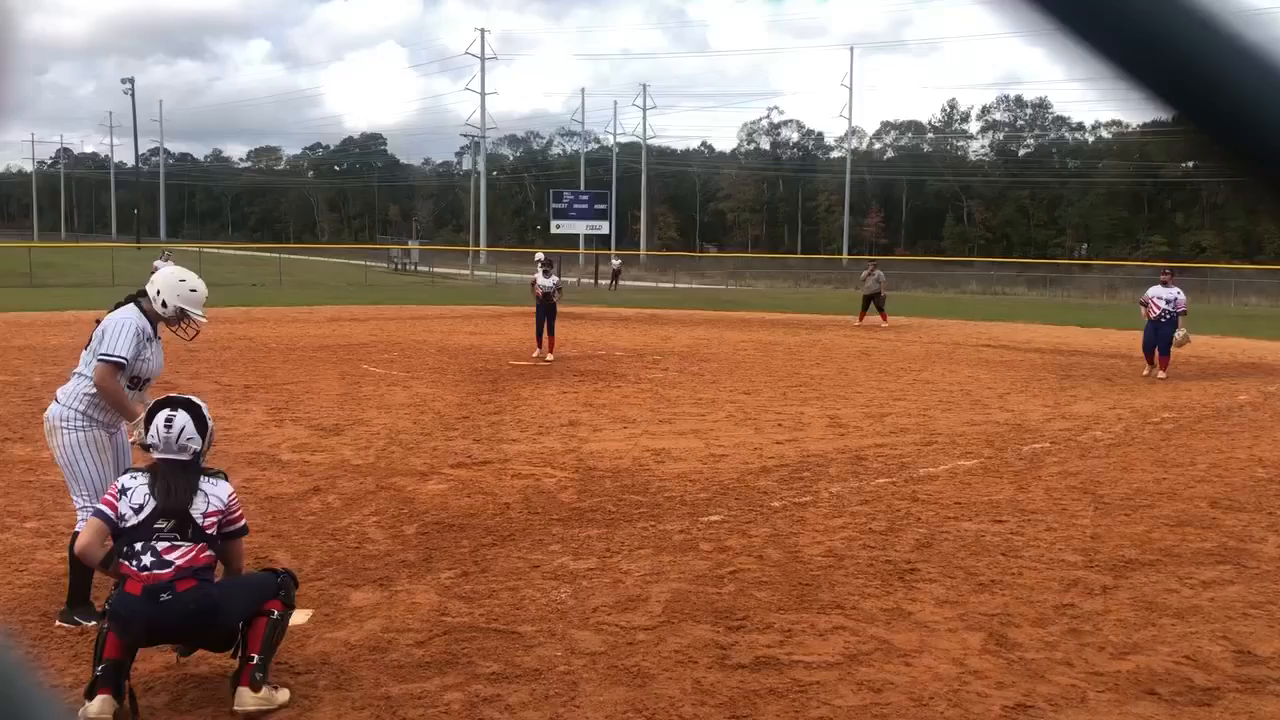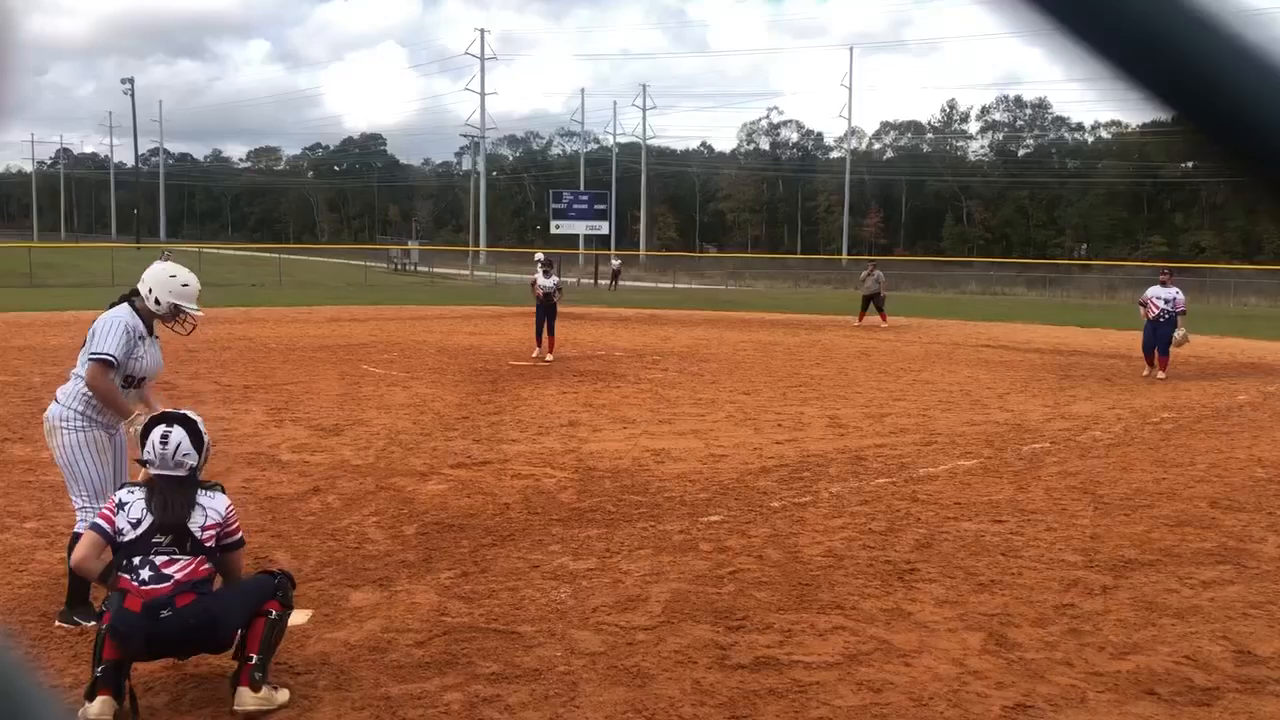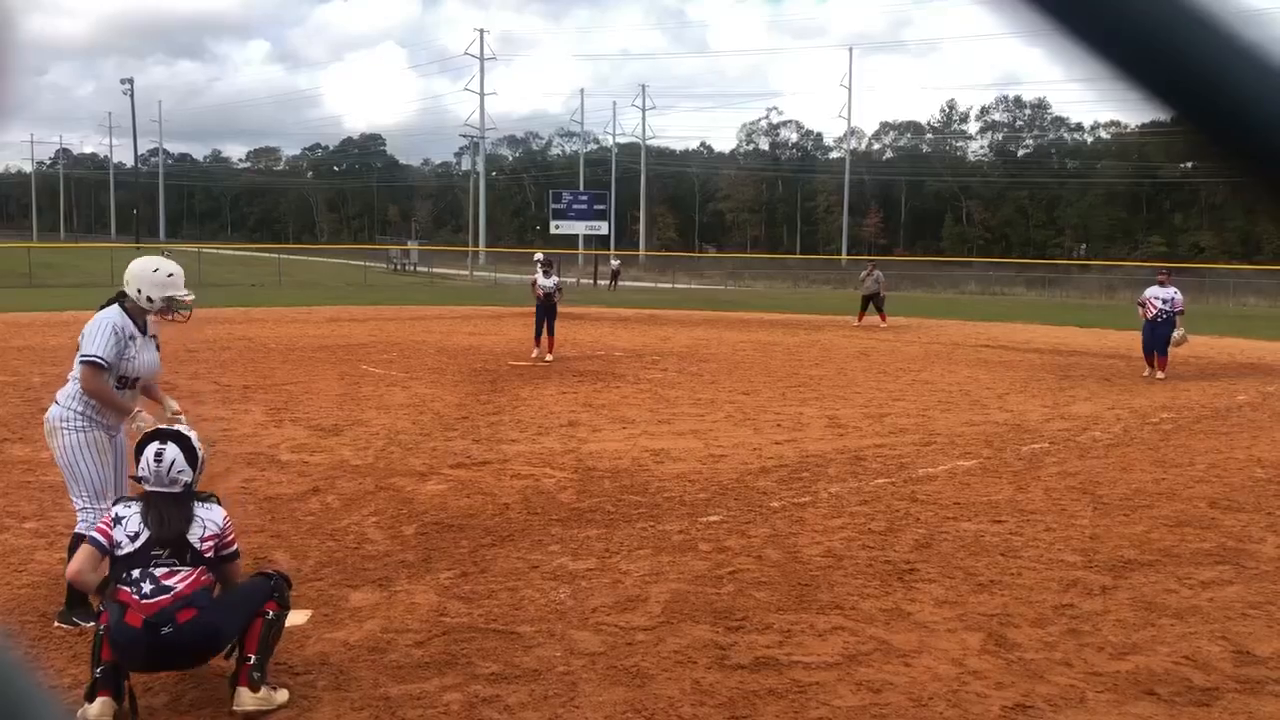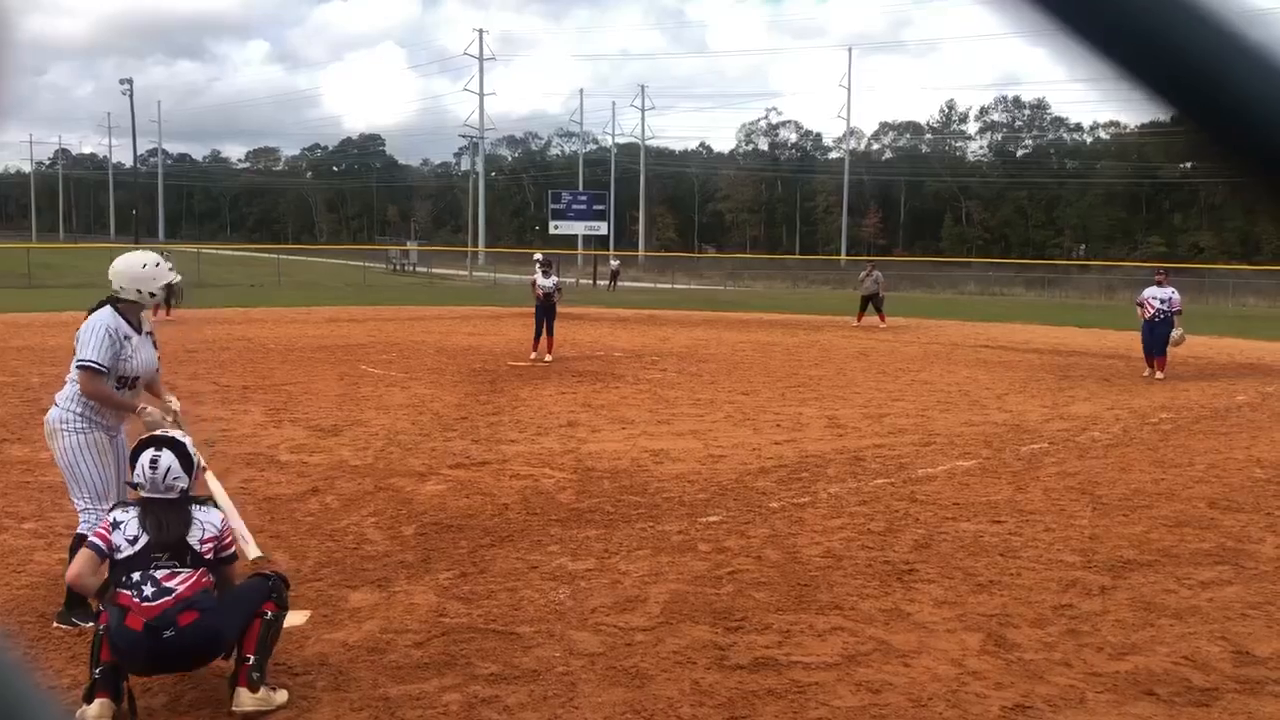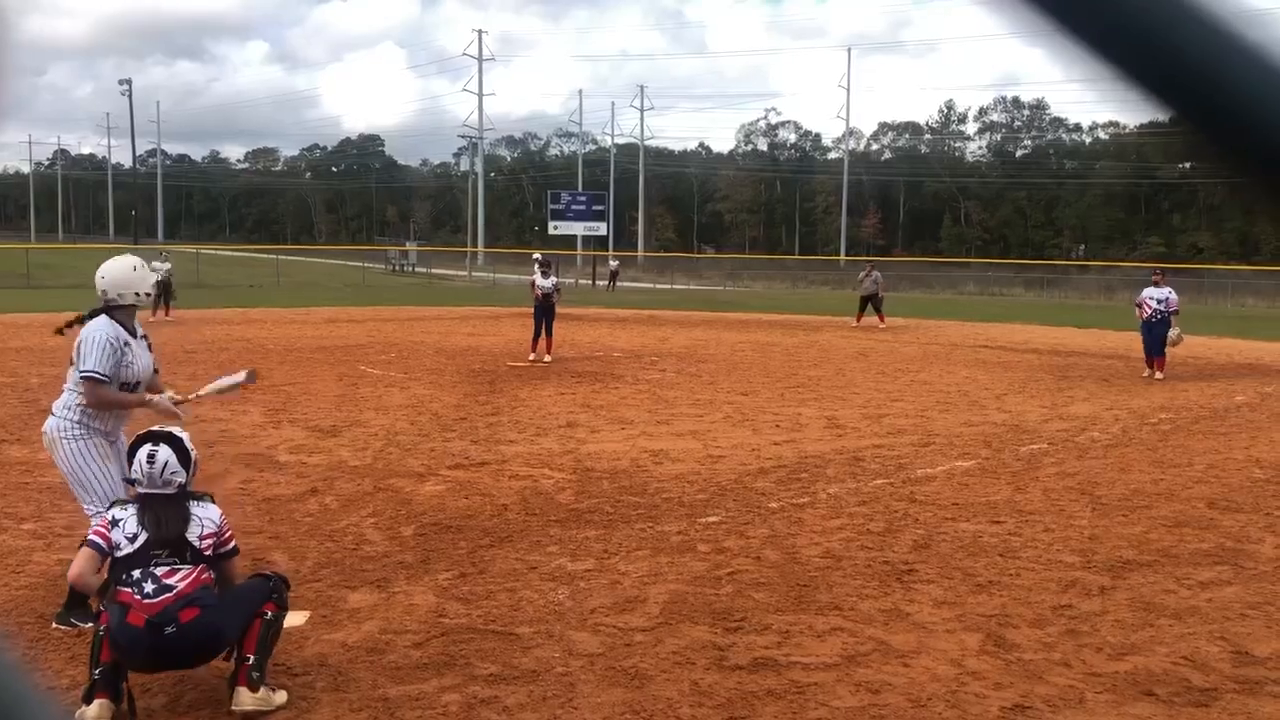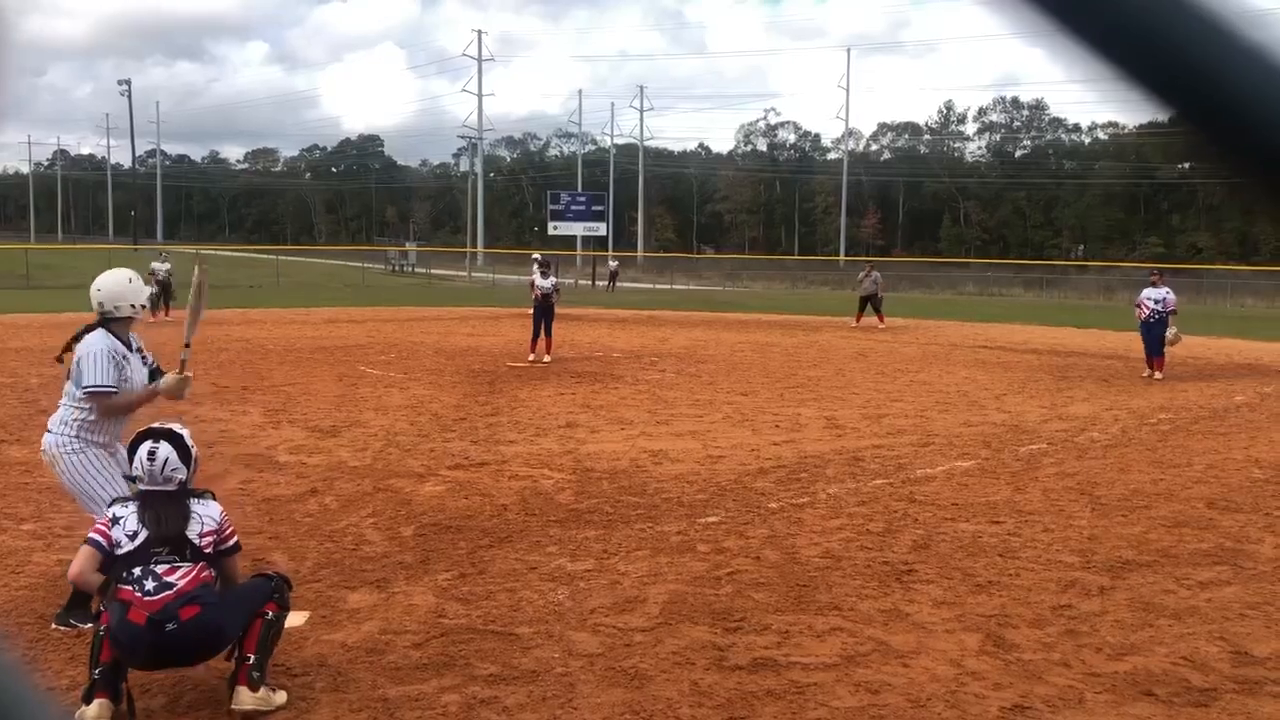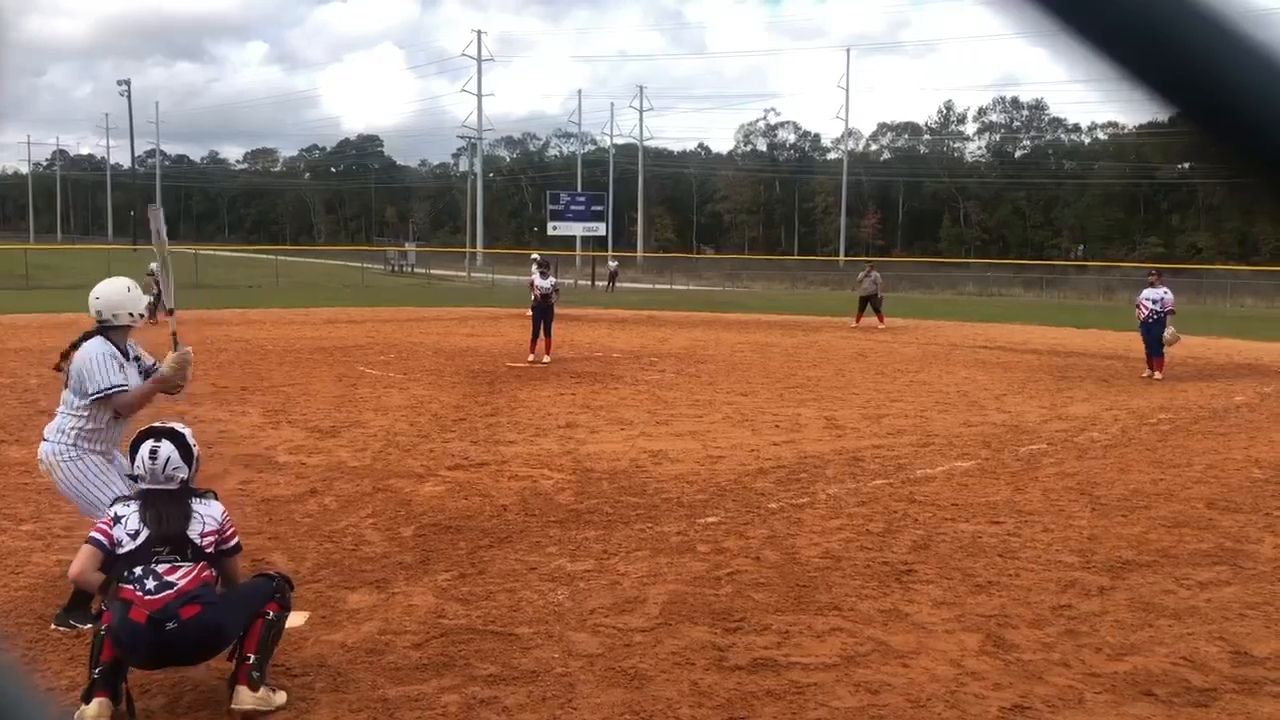
dt=0.1s
person 1, frame 1
left shoulder: (148, 326)
right shoulder: (127, 323)
right elbow: (104, 379)
right wrist: (138, 418)
left hip: (109, 424)
right hip: (76, 422)
right knee: (94, 511)
right ankle: (76, 608)
person 1, frame 2
left shoulder: (145, 325)
right shoulder: (119, 322)
right elbow: (96, 378)
left wrist: (154, 408)
right wrist: (133, 417)
left hip: (107, 424)
right hip: (76, 422)
right knee: (94, 512)
right ankle: (75, 608)
person 1, frame 3
left shoulder: (144, 326)
right shoulder: (109, 323)
left elbow: (145, 377)
right elbow: (90, 381)
left wrist: (165, 402)
right wrist: (133, 414)
left hip: (110, 426)
right hip: (76, 424)
left knee: (116, 508)
right knee: (94, 513)
right ankle: (73, 609)
person 1, frame 4
left shoulder: (140, 323)
right shoulder: (103, 325)
left elbow: (148, 372)
right elbow: (88, 385)
left wrist: (166, 398)
right wrist: (139, 409)
left hip: (109, 426)
right hip: (77, 425)
left knee: (116, 508)
right knee: (96, 514)
right ankle: (72, 609)
person 1, frame 5
left shoulder: (133, 330)
right shoulder: (100, 334)
left elbow: (150, 374)
right elbow: (95, 395)
left wrist: (165, 393)
right wrist: (149, 402)
left hip: (107, 434)
right hip: (74, 434)
right knee: (109, 516)
right ankle: (72, 610)
person 1, frame 6
left shoulder: (129, 342)
right shoulder: (98, 347)
left elbow: (155, 379)
right elbow: (107, 406)
left wrist: (174, 383)
right wrist: (159, 392)
left hip: (103, 444)
right hip: (72, 446)
right ankle: (73, 611)
person 1, frame 7
left shoulder: (130, 350)
right shoulder: (96, 354)
left elbow: (168, 387)
right elbow: (125, 405)
left wrist: (176, 371)
right wrist: (164, 372)
left hip: (99, 452)
right hip: (67, 453)
right ankle: (73, 612)
person 2, frame 1
left shoulder: (126, 484)
right shoulder: (219, 489)
left elbow: (84, 547)
right elbow: (235, 568)
left wrist: (124, 573)
left hip: (135, 620)
right hip: (196, 613)
right knee: (279, 583)
left ankle: (103, 693)
right ankle: (251, 686)
person 2, frame 2
left shoulder: (124, 498)
right shoulder: (216, 501)
left elbow: (81, 560)
right elbow: (233, 578)
left wrist: (124, 584)
left hip: (135, 632)
right hip: (196, 627)
left knee: (116, 604)
right knee: (276, 584)
left ankle: (103, 695)
right ankle: (251, 687)
person 2, frame 3
left shoulder: (120, 512)
right shoulder: (213, 513)
left elbow: (77, 573)
right elbow: (232, 585)
left wrist: (119, 594)
left hip: (132, 646)
right hip: (196, 640)
left knee: (113, 608)
right knee: (272, 585)
left ankle: (102, 696)
right ankle: (250, 686)
person 2, frame 4
left shoulder: (118, 517)
right shoulder: (211, 517)
left elbow: (76, 576)
right elbow: (229, 587)
left wrist: (119, 597)
left hip: (132, 649)
right hip: (197, 642)
left knee: (112, 608)
right knee: (269, 585)
left ankle: (101, 697)
right ankle: (249, 687)
person 2, frame 5
left shoulder: (117, 515)
right shoulder: (209, 512)
left elbow: (78, 576)
right elbow: (229, 585)
left wrist: (117, 595)
left hip: (133, 648)
right hip: (198, 638)
left knee: (112, 607)
right knee: (271, 586)
left ankle: (101, 696)
right ankle: (249, 686)
person 2, frame 6
left shoulder: (117, 513)
right shoulder: (209, 509)
left elbow: (78, 574)
right elbow: (231, 582)
left wrist: (117, 593)
left hip: (134, 645)
right hip: (199, 635)
left knee: (113, 607)
right knee: (273, 587)
right ankle: (249, 686)
person 2, frame 7
left shoulder: (119, 512)
right shoulder: (211, 509)
left elbow: (79, 573)
right elbow: (232, 582)
left wrist: (119, 591)
left hip: (135, 644)
right hip: (199, 634)
left knee: (113, 608)
right knee: (274, 587)
right ankle: (249, 686)
